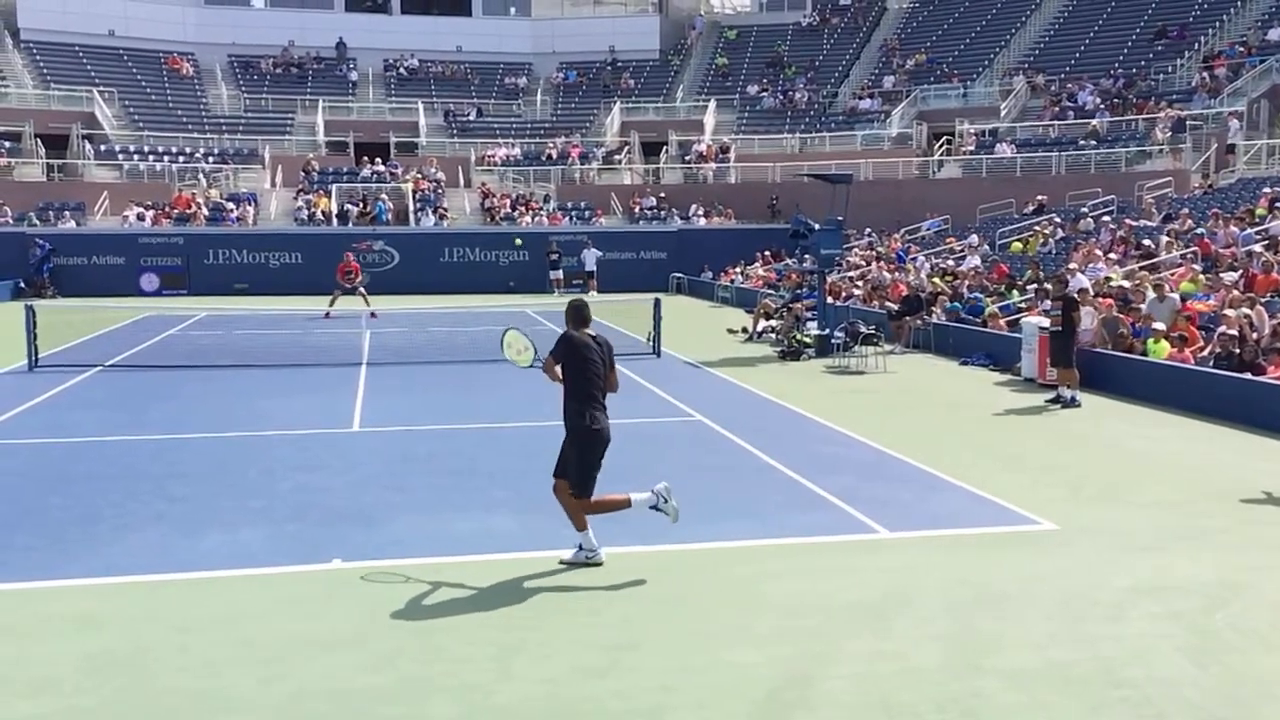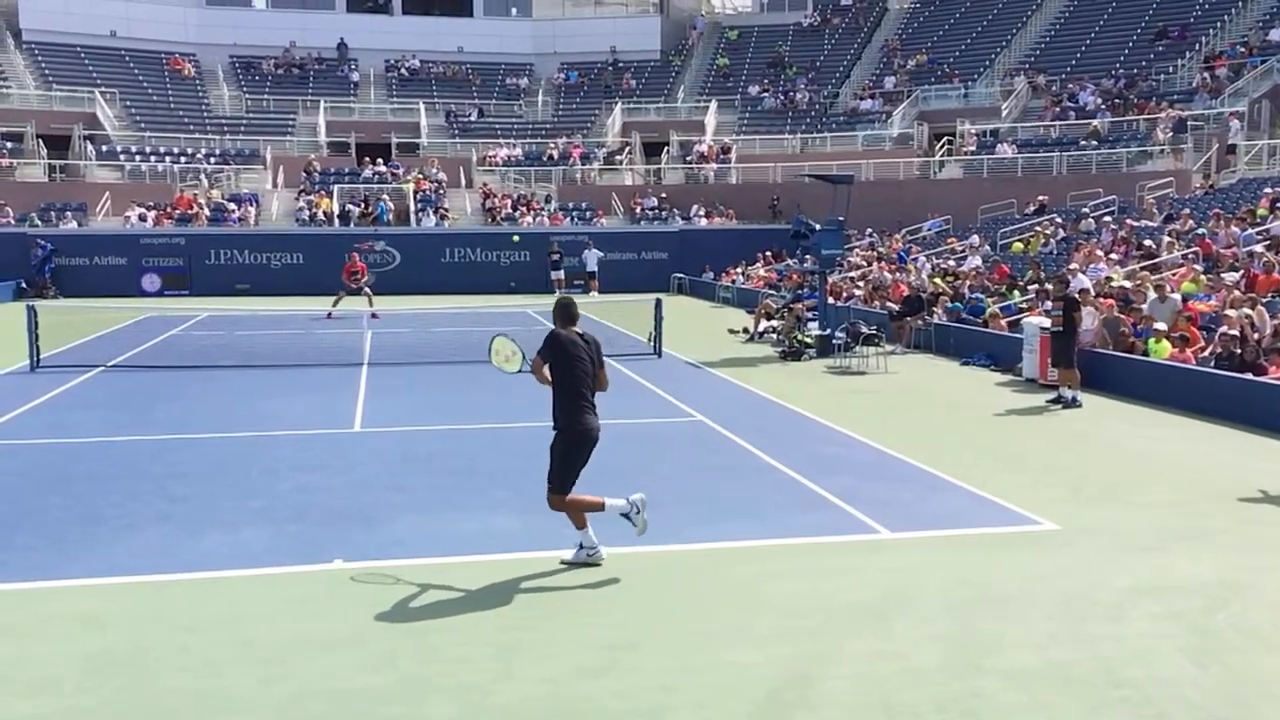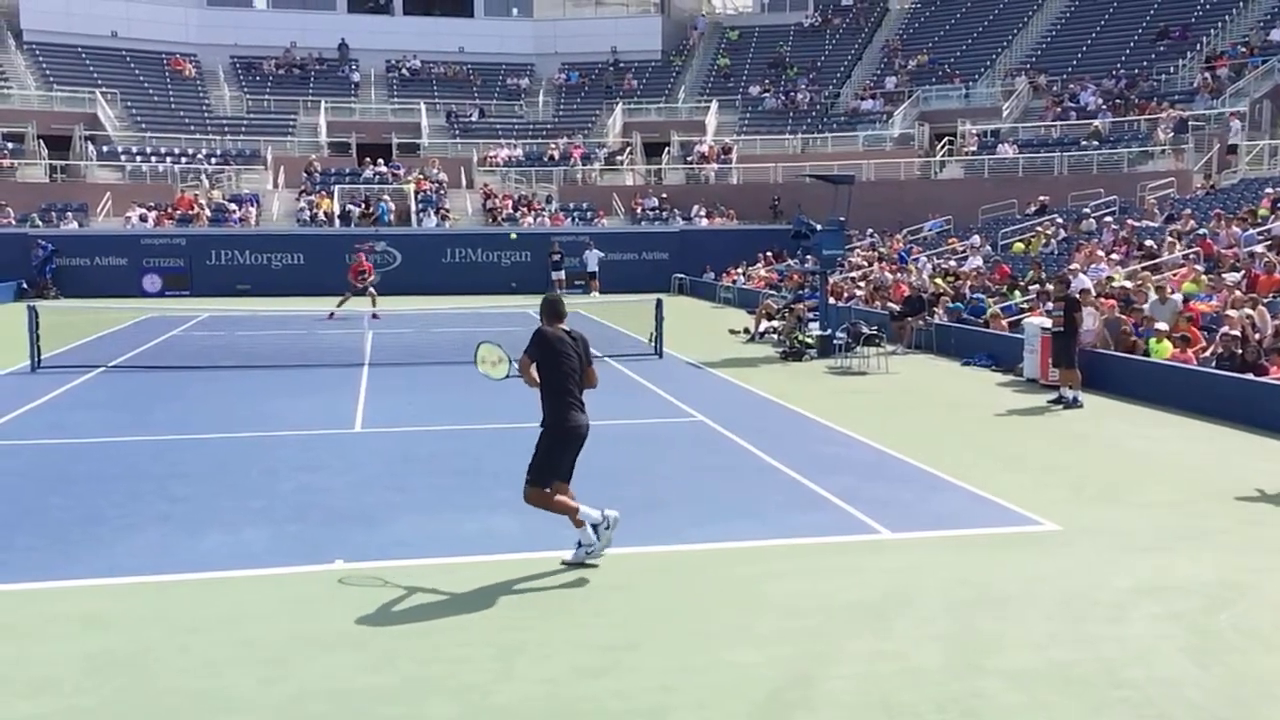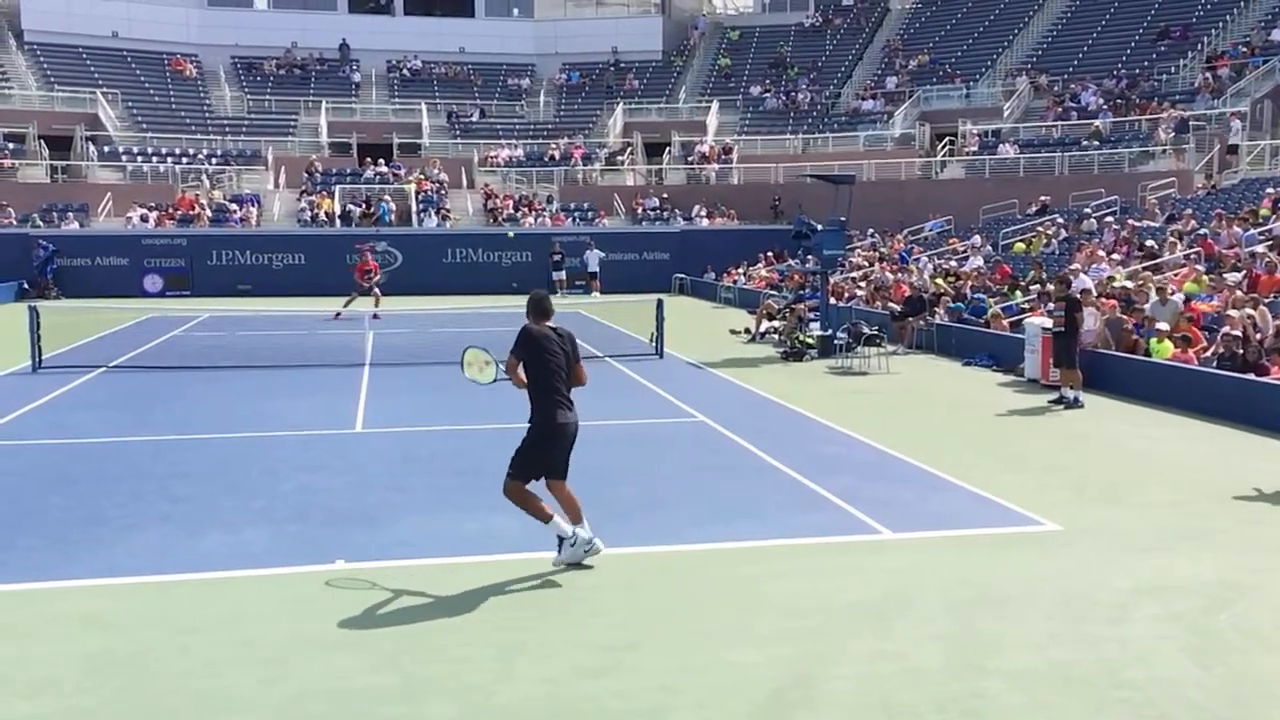
dt=0.3s
person 1, frame 1
left shoulder: (569, 339)
right shoulder: (604, 344)
left elbow: (548, 367)
right elbow: (613, 386)
left wrist: (560, 378)
left hip: (587, 430)
right hip: (592, 428)
left knee: (583, 503)
right knee: (561, 488)
left ankle: (653, 498)
right ankle: (589, 549)
person 1, frame 2
left shoulder: (556, 338)
right shoulder: (592, 342)
left elbow: (536, 368)
right elbow: (602, 384)
left wrist: (549, 379)
left hip: (574, 429)
right hip: (587, 425)
left knee: (558, 500)
right knee: (559, 491)
left ankle: (627, 505)
right ankle: (590, 547)
person 1, frame 3
left shoulder: (543, 335)
right shoulder: (580, 339)
left elbow: (524, 368)
right elbow: (592, 381)
left wrist: (536, 380)
left hip: (561, 426)
right hip: (578, 423)
left knee: (533, 494)
right knee: (558, 487)
left ankle: (599, 519)
right ankle: (588, 543)
person 1, frame 4
left shoulder: (529, 333)
right shoulder: (567, 336)
left elbow: (510, 369)
right elbow: (580, 379)
left wrist: (523, 381)
left hip: (548, 423)
right hip: (568, 421)
left knee: (513, 488)
right knee: (557, 484)
left ankle: (567, 534)
right ankle: (586, 541)
